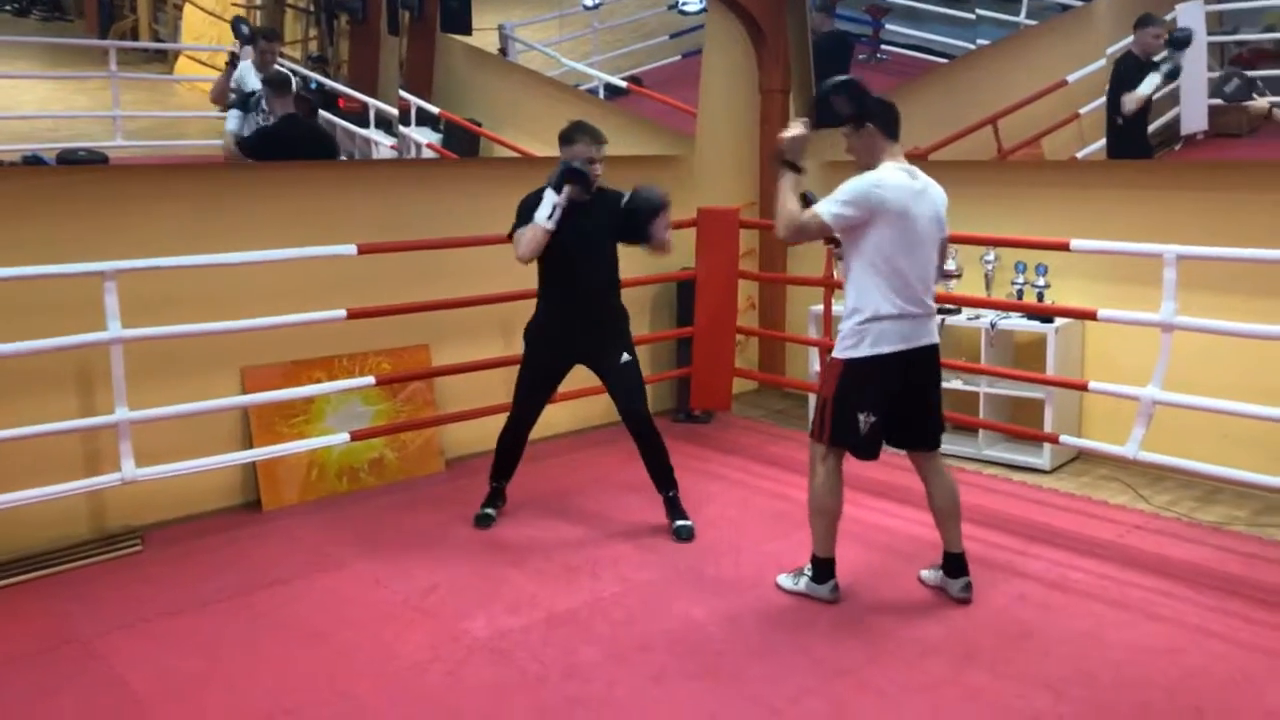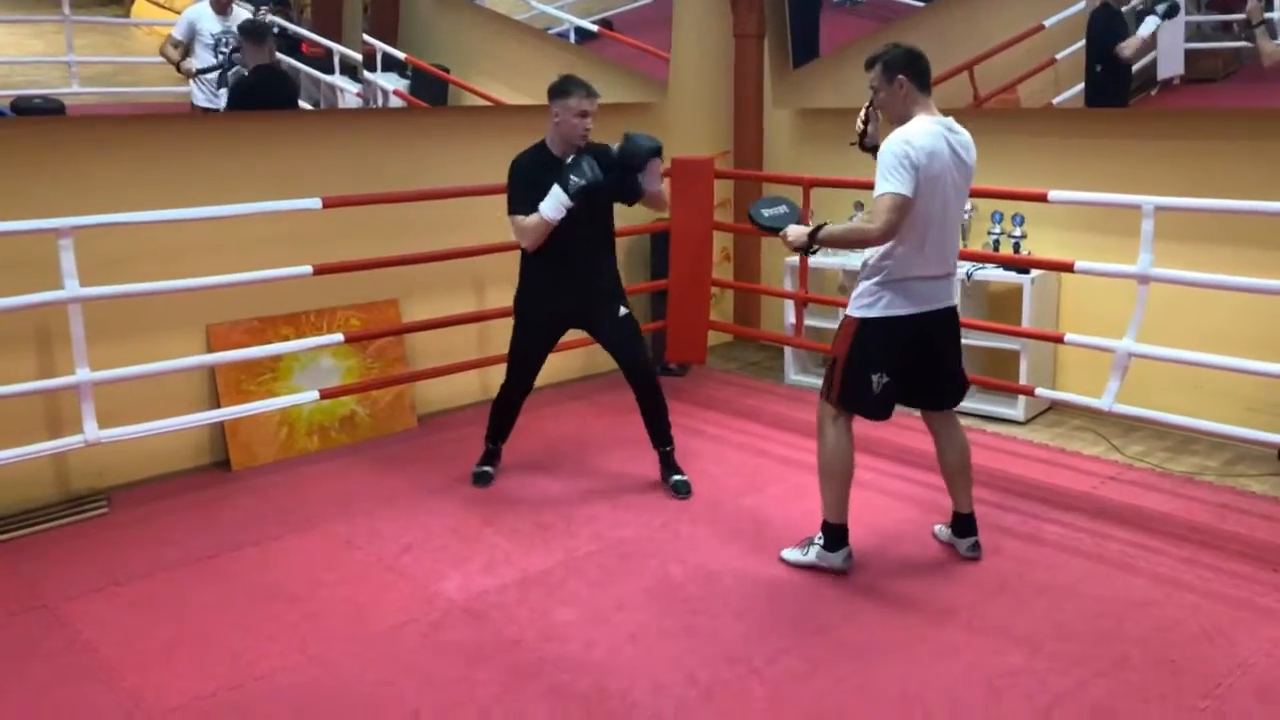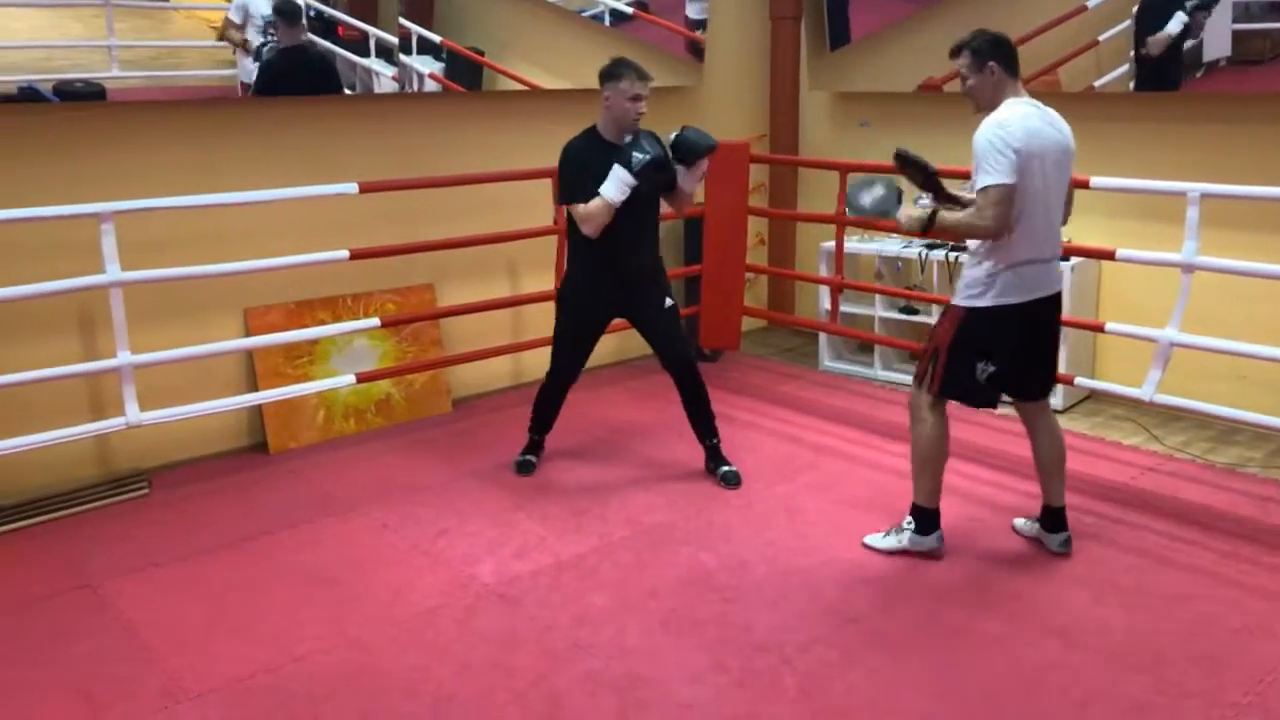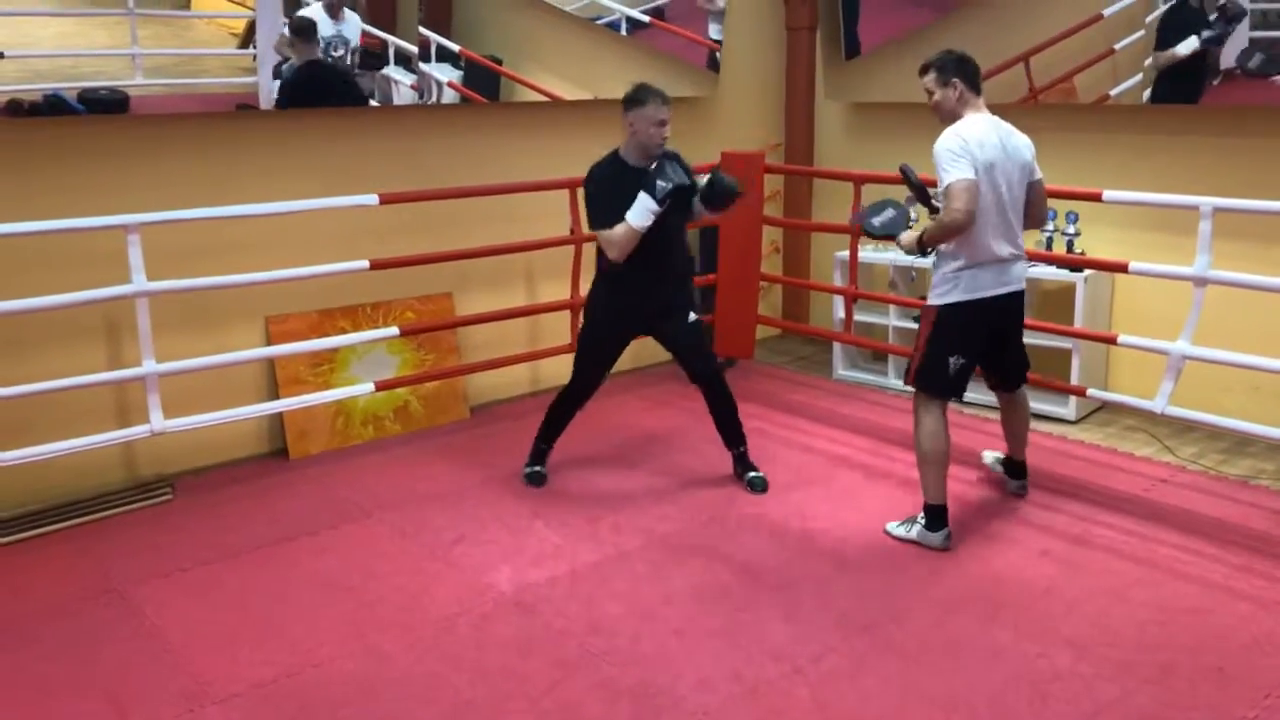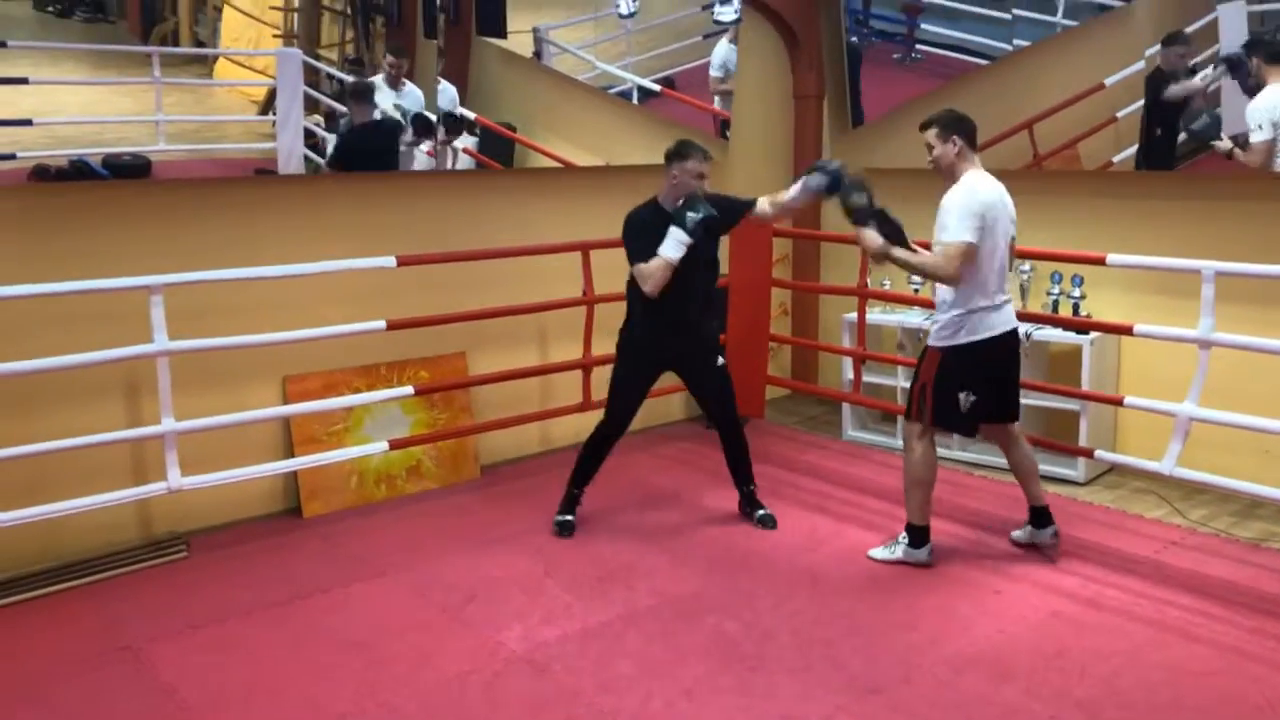
dt=1s
person 1, frame 1
left shoulder: (871, 187)
right shoulder: (932, 191)
left elbow: (790, 230)
left wrist: (789, 163)
left hip: (868, 347)
right hip: (920, 344)
left knee: (825, 452)
right knee: (927, 455)
left ankle: (821, 573)
right ankle: (955, 570)
person 1, frame 2
left shoulder: (904, 143)
right shoulder: (961, 140)
left elbow: (880, 227)
left wrist: (812, 235)
right wrist: (875, 149)
left hip: (885, 308)
right hip: (939, 304)
left knee: (833, 413)
right knee: (941, 414)
left ankle: (833, 542)
right ankle: (964, 529)
person 1, frame 3
left shoulder: (997, 129)
right shoulder: (1057, 126)
left elbow: (992, 223)
left wrist: (929, 219)
left hip: (990, 295)
right hip: (1042, 290)
left knee: (927, 398)
right knee: (1035, 405)
left ankle: (923, 525)
right ankle: (1054, 523)
person 1, frame 4
left shoulder: (955, 139)
right shoulder: (1019, 140)
left elbow: (959, 216)
right elbow: (1037, 215)
left wrist: (921, 239)
left hip: (961, 293)
right hip: (1009, 287)
left knee: (929, 401)
right knee: (1008, 385)
left ankle: (934, 520)
right ankle: (1014, 468)
person 1, frame 5
left shoulder: (964, 197)
right shoulder: (997, 192)
left elbow: (949, 270)
left wrist: (889, 251)
right wrist: (921, 256)
left hip: (963, 336)
right hip: (1000, 330)
left knee: (919, 430)
right knee: (1004, 428)
left ankle: (916, 540)
right ankle: (1042, 522)
person 2, frame 1
left shoulder: (612, 202)
right shoulder: (537, 202)
left elbow: (659, 246)
right elbow: (524, 253)
left wrist: (659, 219)
right wrist: (555, 195)
left hip: (608, 331)
right hip: (553, 333)
left knee: (638, 418)
right knee: (521, 417)
left ankle: (673, 503)
right ankle: (496, 492)
person 2, frame 2
left shoulder: (604, 159)
right shoulder: (526, 166)
left elbow: (659, 205)
right elbow: (527, 238)
left wrist: (650, 174)
right wrist: (563, 193)
left hip: (600, 290)
right hip: (543, 296)
left knee: (642, 370)
right knee: (518, 382)
left ankle: (668, 461)
right ankle: (491, 452)
person 2, frame 3
left shoulder: (651, 144)
right shoulder: (578, 152)
left elbow: (678, 205)
right elbow: (589, 224)
left wrist: (691, 173)
right wrist: (624, 173)
left hip: (646, 280)
right hip: (590, 285)
left knee: (683, 363)
right knee: (563, 371)
left ankle: (714, 451)
right ankle: (534, 442)
person 2, frame 4
left shoulder: (673, 165)
right shoulder: (603, 176)
left elbow: (696, 214)
right elbow: (614, 250)
left wrist: (710, 199)
right wrist: (649, 200)
left hip: (672, 296)
right hip: (615, 300)
left knee: (710, 376)
right knee: (582, 383)
left ankle: (741, 458)
right ankle: (540, 450)
person 2, frame 5
left shoulder: (711, 208)
right shoulder: (641, 220)
left elbow: (773, 207)
right elbow: (650, 284)
left wrist: (812, 184)
right wrist: (681, 233)
left hip: (697, 337)
right hip: (645, 340)
left knee: (727, 420)
right knee: (614, 423)
left ankle: (749, 497)
right ankle: (570, 500)
